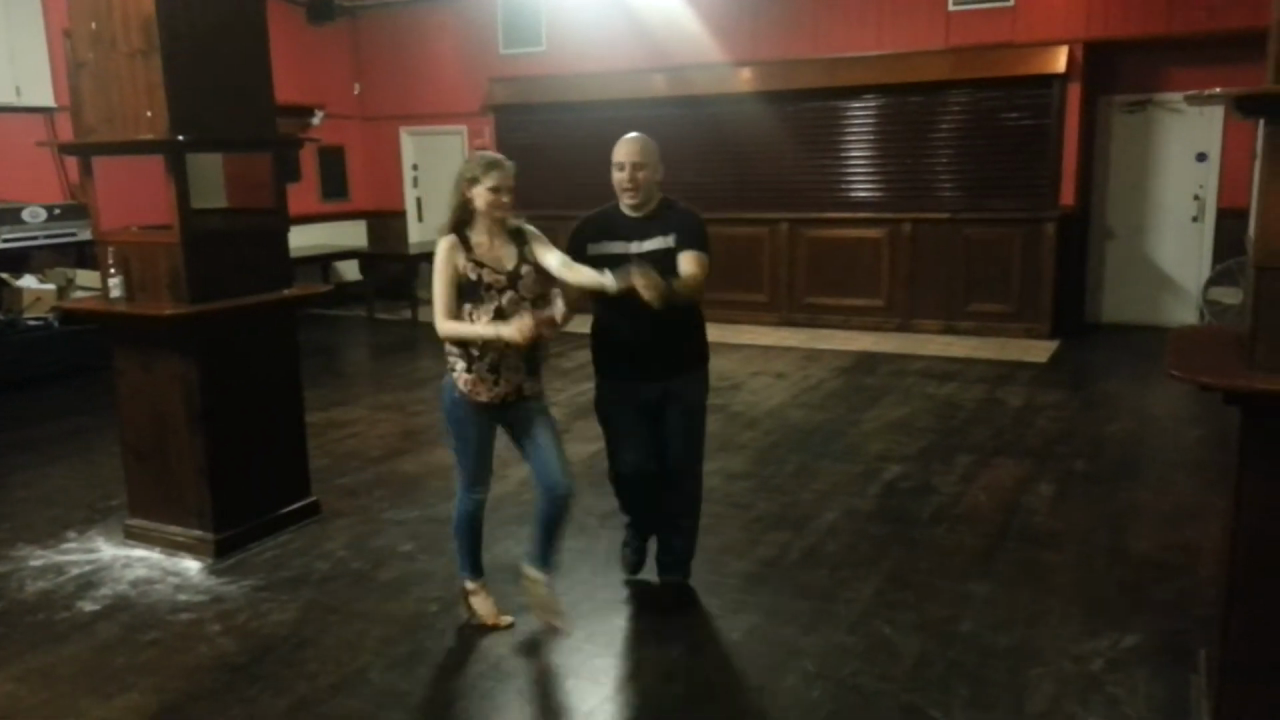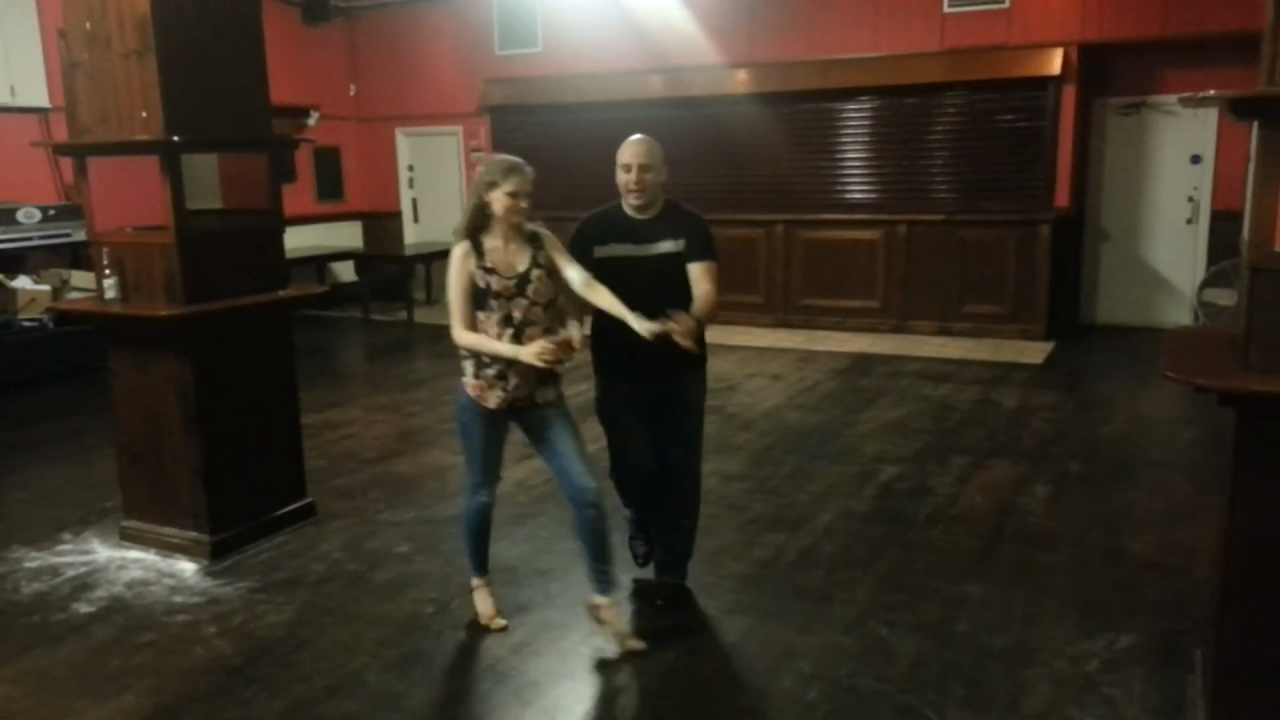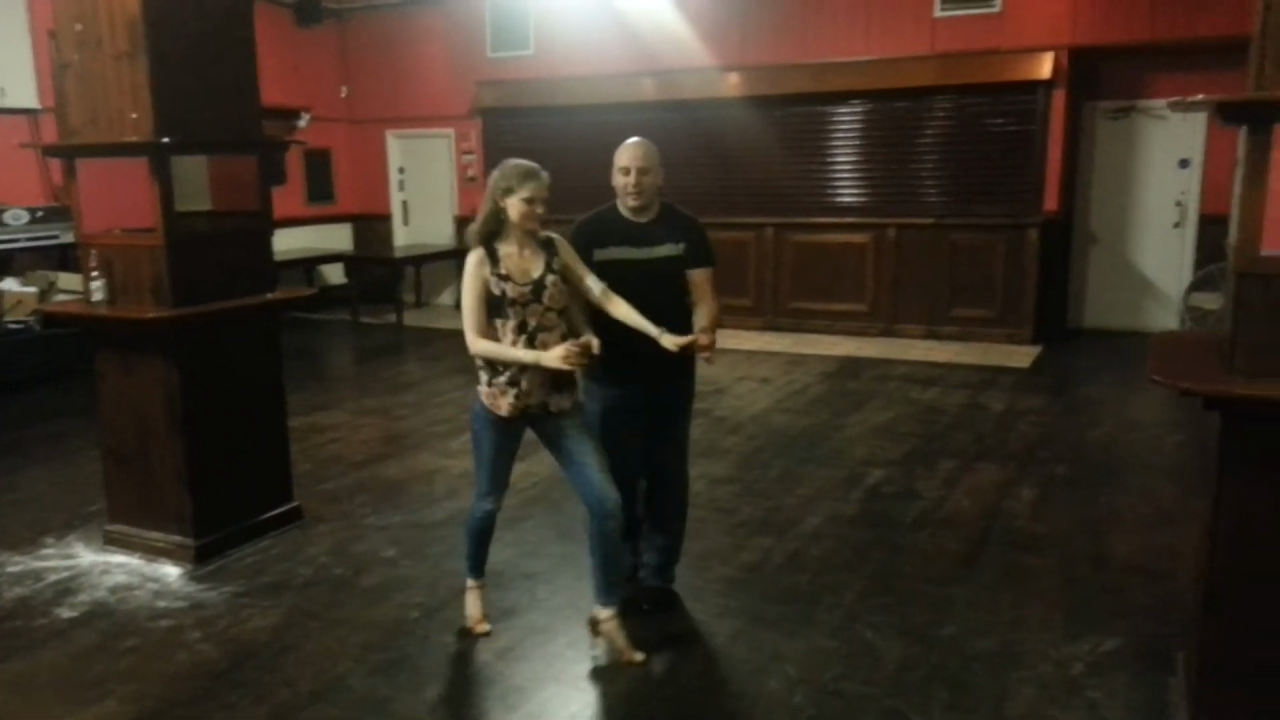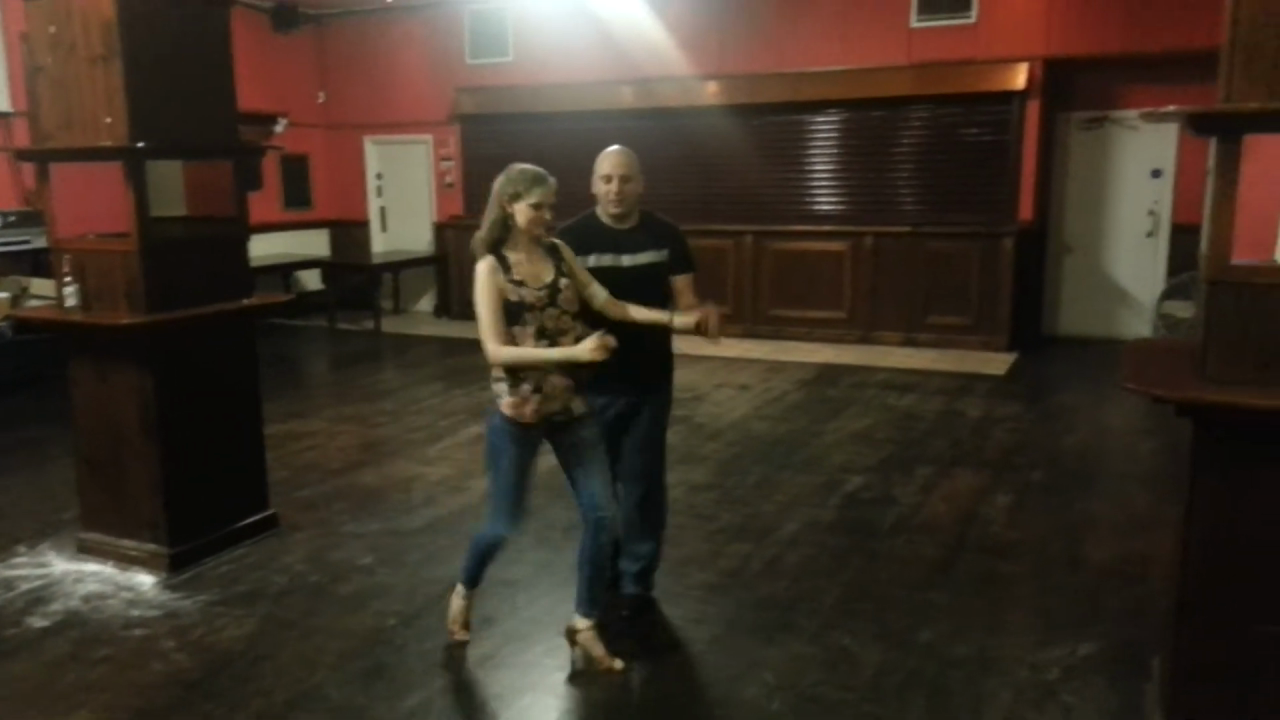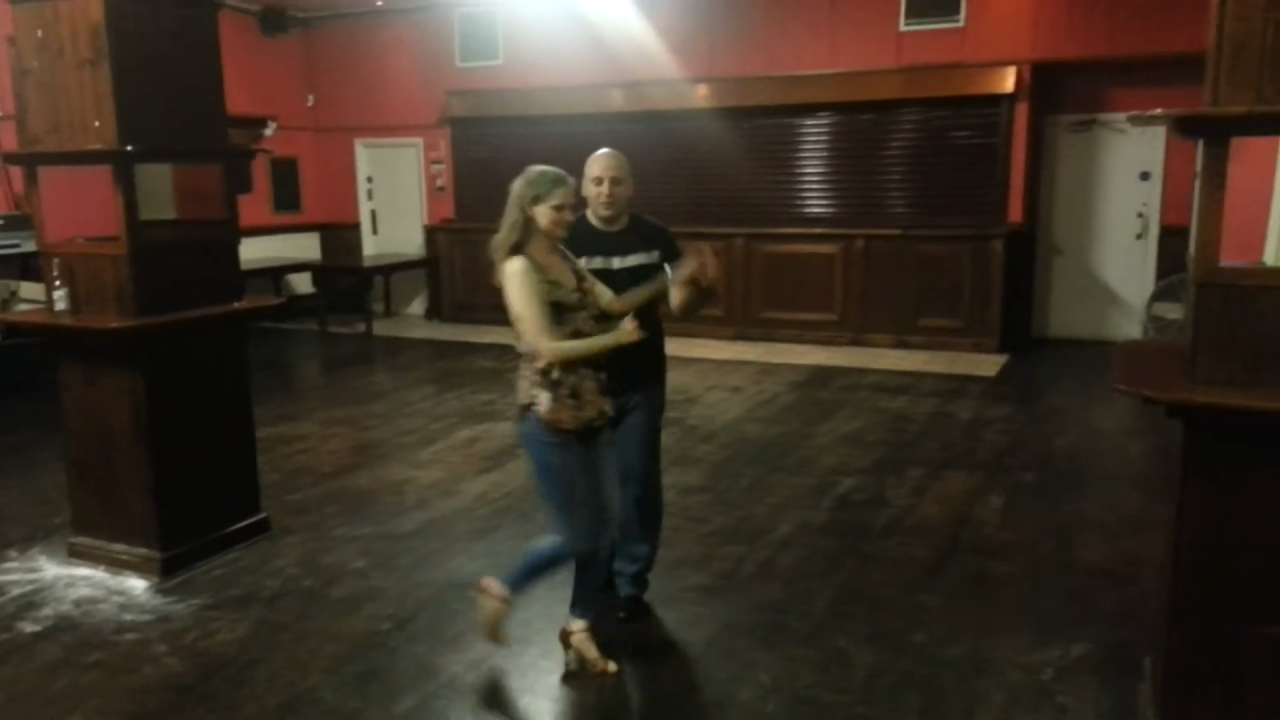
dt=0.1s
person 1, frame 1
left shoulder: (525, 237)
right shoulder: (452, 247)
left elbow: (566, 268)
right elbow: (444, 324)
left wrist: (611, 281)
right wrist: (503, 333)
left hip: (522, 386)
right hip: (470, 387)
left knee: (559, 485)
right knee: (475, 490)
left ankle: (537, 573)
right ankle: (473, 585)
person 1, frame 2
left shoulder: (540, 241)
right shoulder: (466, 254)
left elbow: (584, 284)
right elbow: (460, 332)
left wrist: (634, 322)
right wrist: (518, 352)
left hip: (541, 391)
right hip: (484, 391)
left knee: (585, 492)
right knee: (481, 495)
left ankle: (603, 599)
right ankle: (480, 583)
person 1, frame 3
left shoulder: (555, 248)
right shoulder: (481, 261)
left elbow: (603, 296)
right elbow: (475, 341)
left wrist: (659, 334)
right wrist: (541, 356)
left hip: (558, 399)
right hip: (499, 399)
left knee: (606, 504)
right knee: (488, 502)
left ankle: (606, 614)
right ankle: (474, 585)
person 1, frame 4
left shoulder: (559, 254)
right shoulder: (491, 268)
left elbow: (609, 306)
right elbow: (496, 350)
left wrist: (670, 318)
right wrist: (571, 353)
left hip: (569, 406)
right hip: (516, 410)
left knee: (603, 518)
right knee: (503, 523)
left ankle: (584, 624)
right ankle: (465, 589)
person 1, frame 5
left shoulder: (563, 258)
right shoulder: (518, 268)
left elbow: (609, 304)
right elbow: (548, 347)
left wrist: (667, 281)
right wrist: (615, 338)
left hip: (585, 408)
right hip: (547, 415)
left knee: (597, 525)
right knee: (574, 535)
left ankle: (579, 627)
right ankle: (501, 588)
person 2, frame 1
left shoulder: (684, 222)
right shoulder: (591, 227)
left elbow: (695, 281)
left wrist: (665, 290)
left hip: (679, 374)
right hip: (618, 374)
left knee: (679, 471)
right knee: (630, 468)
left ankle: (674, 569)
right ankle: (640, 528)
person 2, frame 2
left shoulder: (689, 226)
right shoulder: (593, 229)
left elbow: (704, 291)
left wrist: (690, 322)
left hip: (680, 375)
right hip: (619, 376)
left knee: (678, 472)
right knee: (634, 471)
left ankle: (671, 570)
right ankle: (643, 528)
person 2, frame 3
left shoulder: (686, 229)
right shoulder: (590, 231)
left elbow: (703, 296)
left wrist: (705, 331)
left hip: (669, 376)
right hip: (609, 379)
left knee: (667, 474)
right knee: (620, 473)
left ankle: (658, 572)
right ankle: (630, 553)
person 2, frame 4
left shoulder: (665, 236)
right shoulder: (571, 238)
left elbow: (684, 300)
left wrist: (699, 317)
left hip: (647, 383)
right hip: (591, 384)
left knee: (643, 481)
left ankle: (635, 580)
person 2, frame 5
left shoulder: (655, 238)
right shoulder: (564, 241)
left elbow: (678, 303)
left wrist: (694, 280)
left hip: (640, 385)
left knee: (638, 482)
left ankle: (630, 582)
